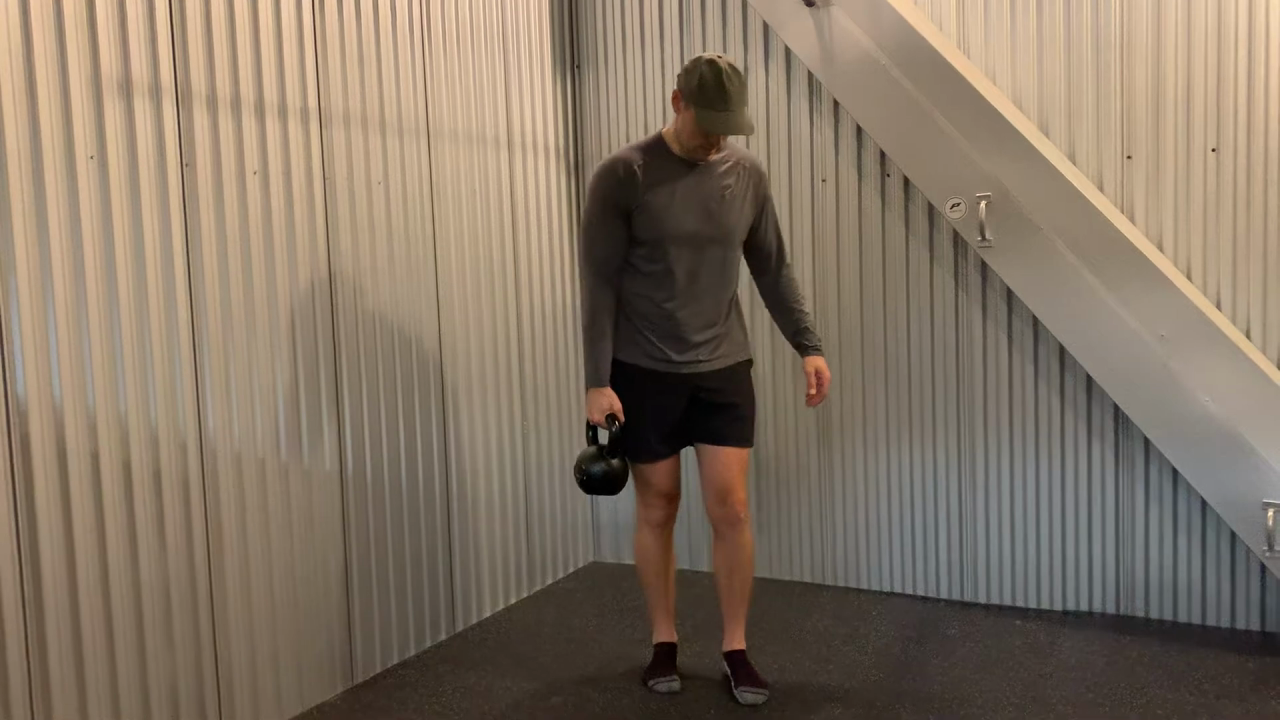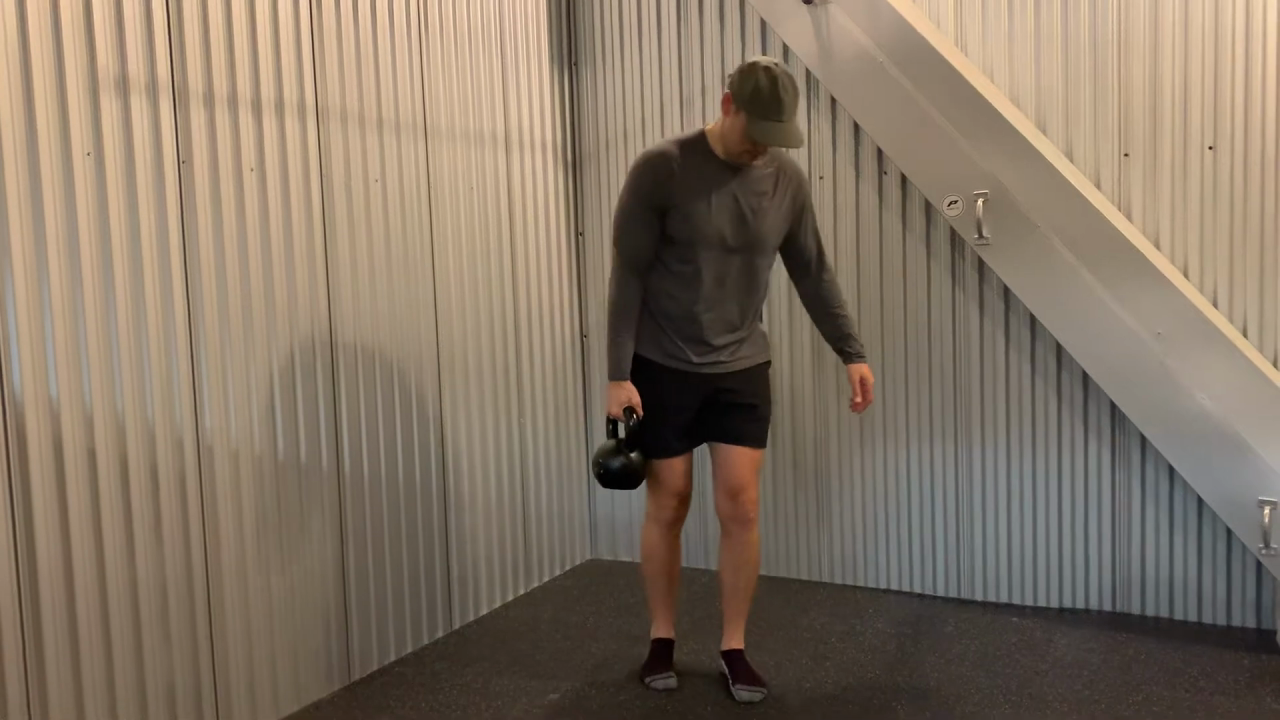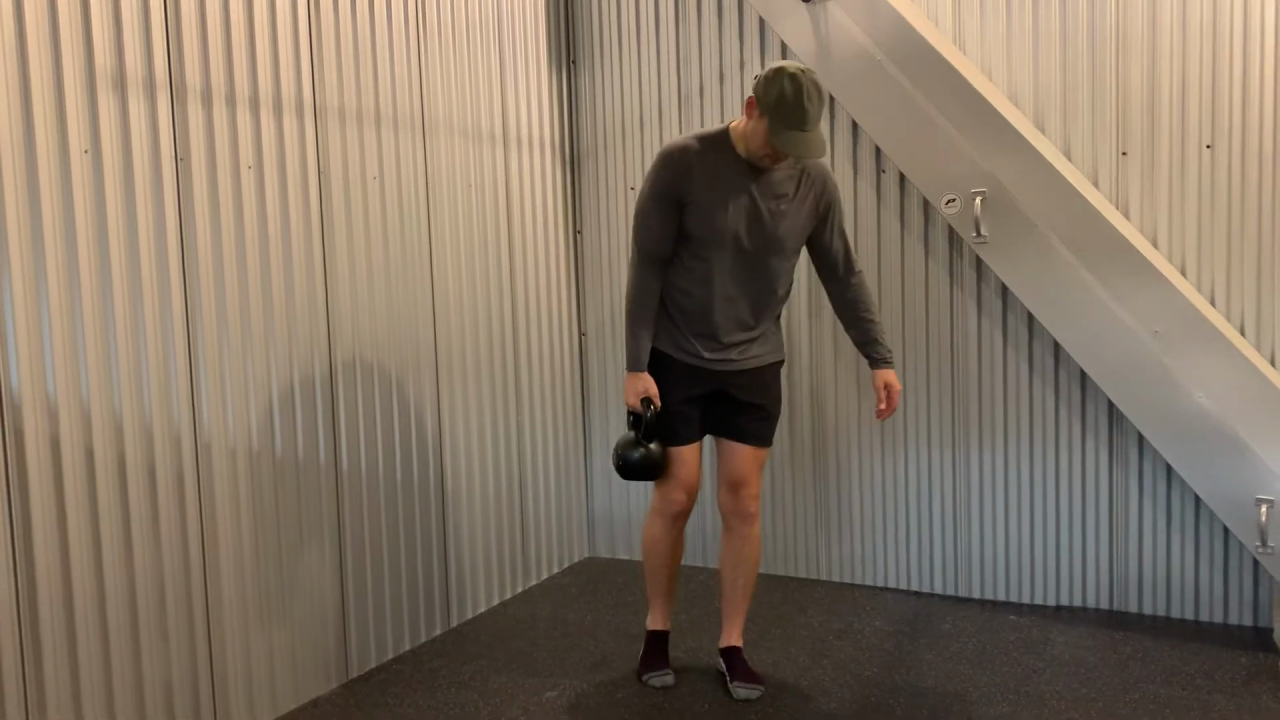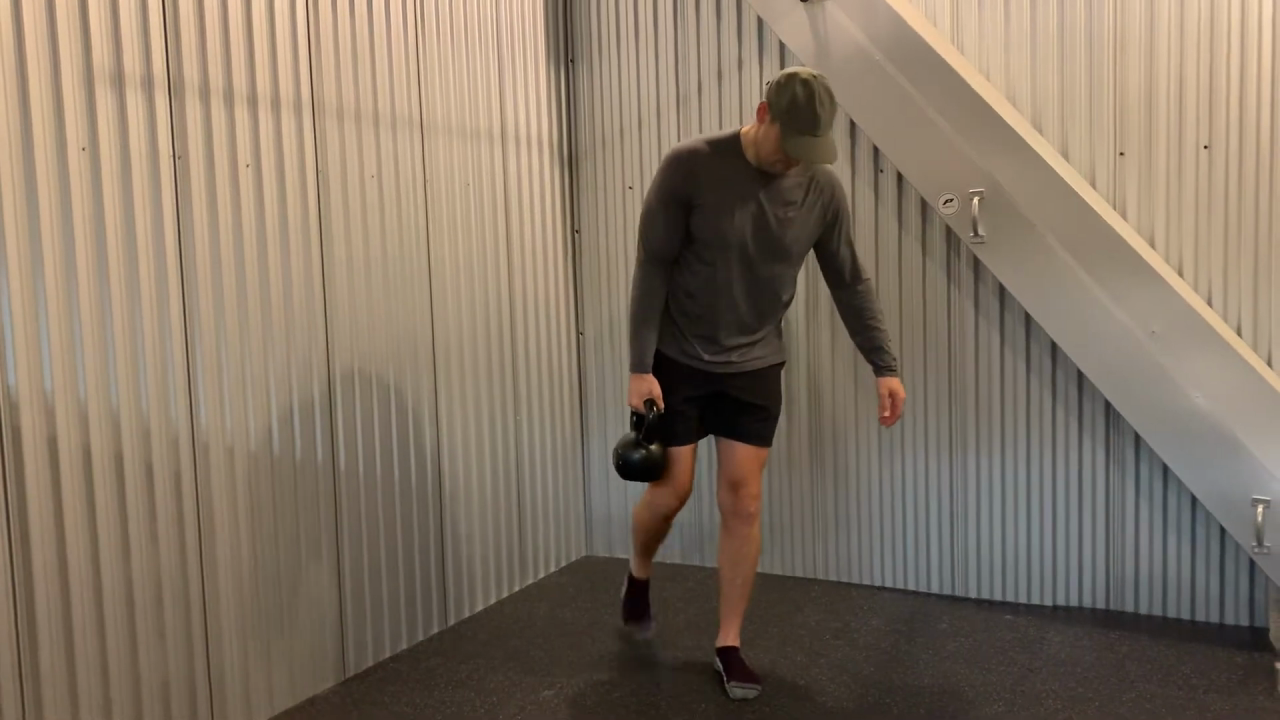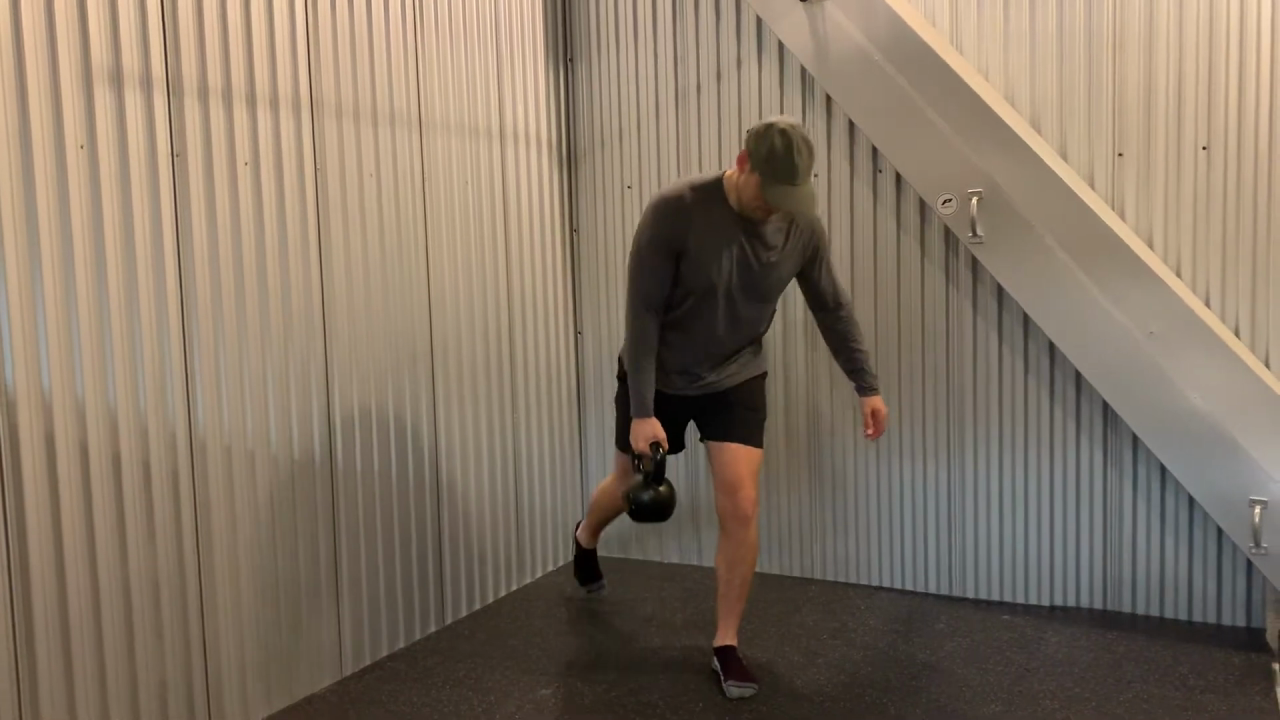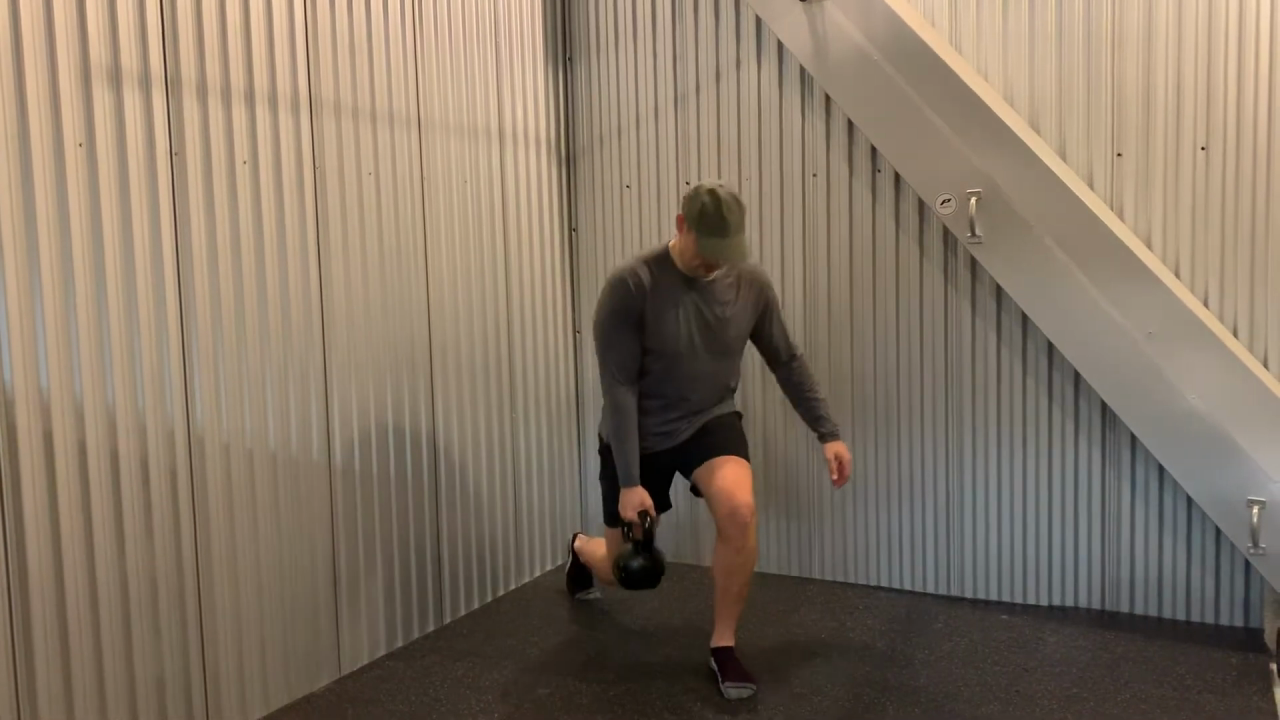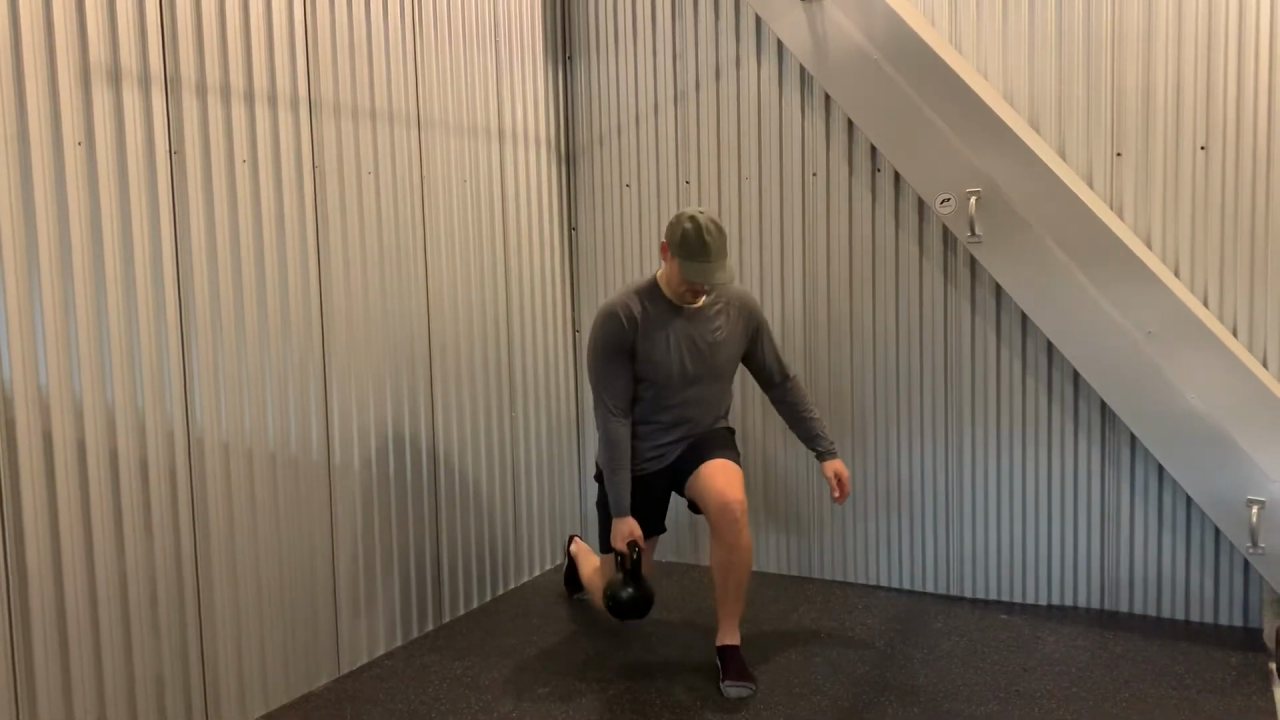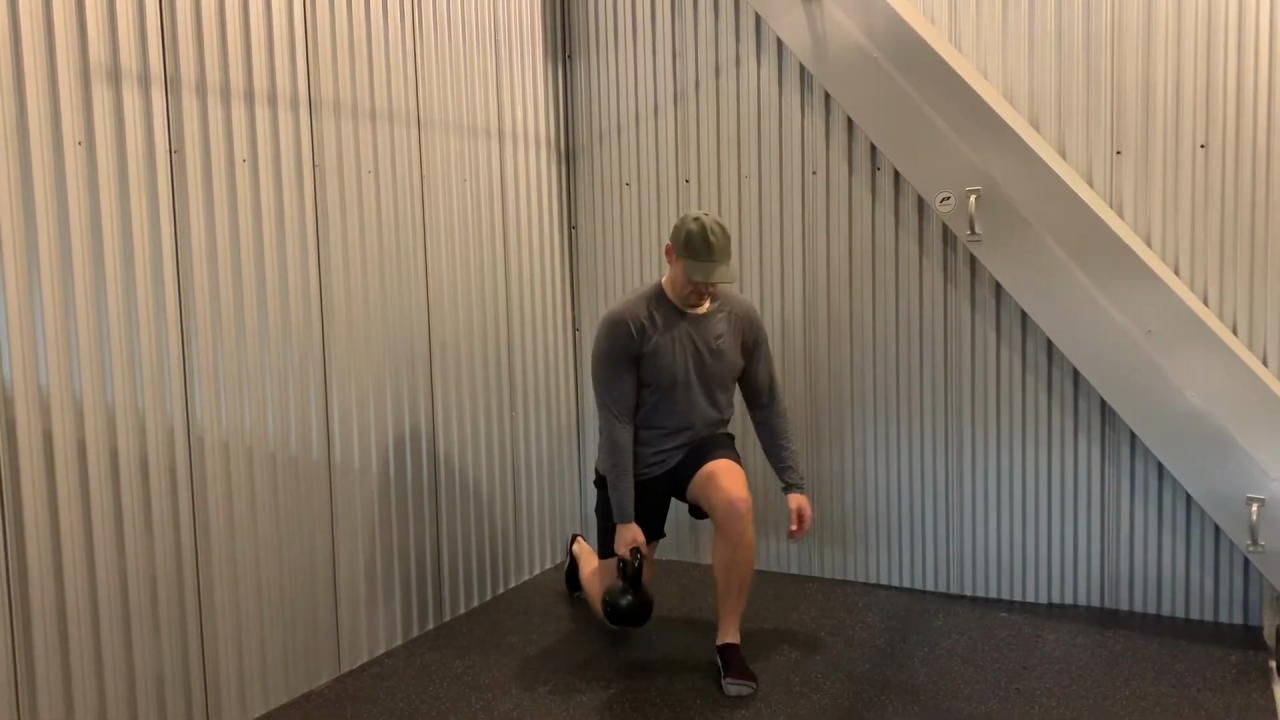
dt=0.4s
person 1, frame 1
left shoulder: (748, 174)
right shoulder: (623, 174)
left elbow: (773, 269)
right elbow: (600, 282)
left wrist: (809, 346)
right wrist: (598, 381)
left hip: (724, 368)
right hip: (643, 373)
left knee: (730, 509)
right knee: (656, 508)
left ankle: (735, 648)
right ankle: (663, 643)
person 1, frame 2
left shoulder: (787, 180)
right shoulder: (661, 168)
left elbow: (813, 273)
right elbow: (628, 275)
left wrist: (852, 352)
right wrist: (619, 374)
left hip: (743, 368)
right hip: (663, 368)
left knee: (740, 508)
right knee: (667, 506)
left ankle: (734, 647)
right ankle: (661, 639)
person 1, frame 3
left shoulder: (814, 181)
right shoulder: (682, 163)
left elbow: (843, 275)
right elbow: (647, 267)
left wrist: (880, 359)
right wrist: (636, 365)
left hip: (754, 364)
right hip: (675, 360)
left knee: (742, 503)
right knee: (674, 498)
left ankle: (732, 645)
right ankle: (657, 632)
person 1, frame 4
left shoulder: (823, 189)
right shoulder: (690, 165)
left elbow: (850, 283)
right elbow: (652, 268)
left wrist: (884, 365)
right wrist: (640, 367)
left hip: (754, 365)
right hip: (676, 359)
left knee: (742, 502)
right knee: (669, 492)
left ankle: (728, 645)
right ankle: (638, 574)
person 1, frame 5
left shoulder: (803, 226)
right shoulder: (675, 210)
left elbow: (832, 308)
right elbow: (643, 314)
left wrist: (867, 385)
right wrist: (642, 411)
left hip: (735, 377)
right hip: (659, 377)
left knee: (739, 506)
right knee: (633, 488)
left ankle: (726, 644)
right ankle: (585, 538)
person 1, frame 6
left shoulder: (752, 283)
right shoulder: (631, 286)
left elbow: (787, 362)
right elbow: (619, 389)
left wrist: (828, 432)
right wrist: (629, 482)
left hip: (710, 422)
right hip: (641, 435)
left knee: (739, 511)
left ankle: (723, 645)
right ankle: (582, 549)
person 1, frame 7
left shoulder: (739, 308)
right shoulder: (620, 317)
left elbow: (780, 383)
right elbow: (611, 418)
left wrist: (825, 451)
right wrist: (620, 512)
left hip: (702, 440)
right hip: (636, 458)
left knee: (730, 505)
left ankle: (728, 643)
right ankle: (579, 552)
person 1, frame 8
left shoulder: (741, 317)
right shoulder: (626, 322)
left elbow: (766, 405)
right elbow: (615, 423)
left wrist: (793, 485)
right wrist: (624, 519)
left hip: (701, 447)
right hip: (636, 464)
left knee: (737, 503)
left ankle: (729, 642)
right ankle: (581, 552)
